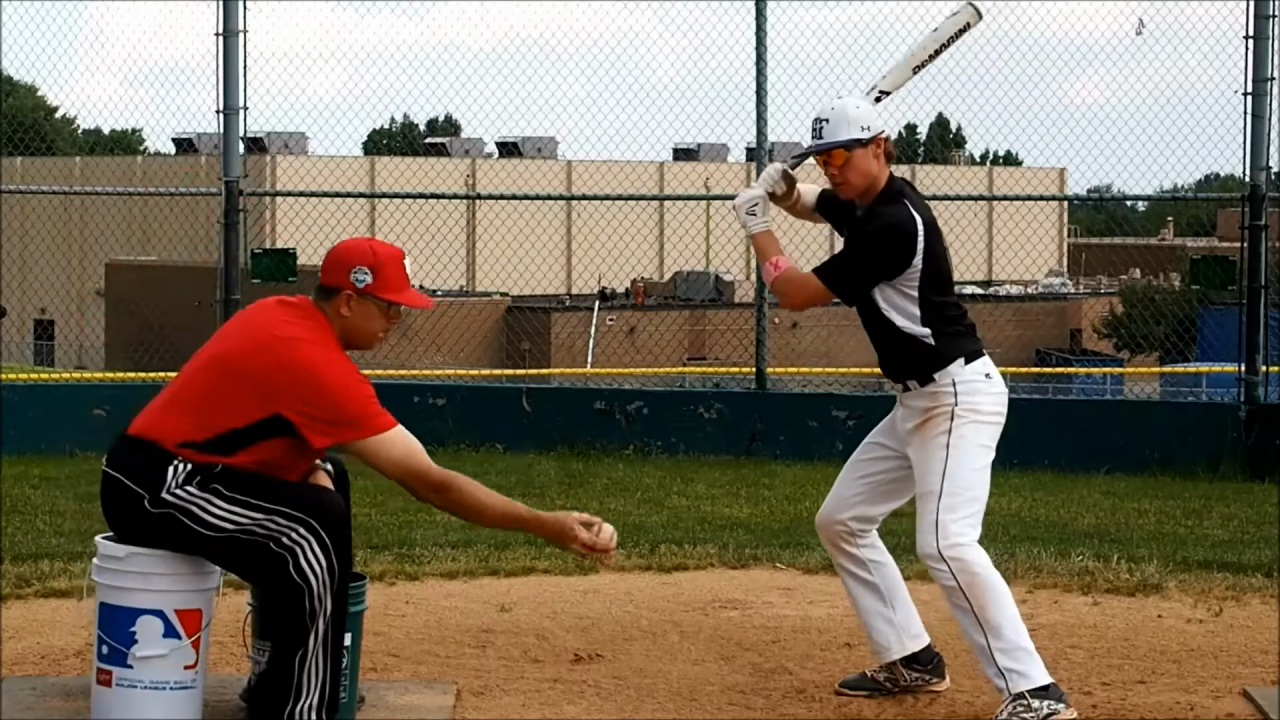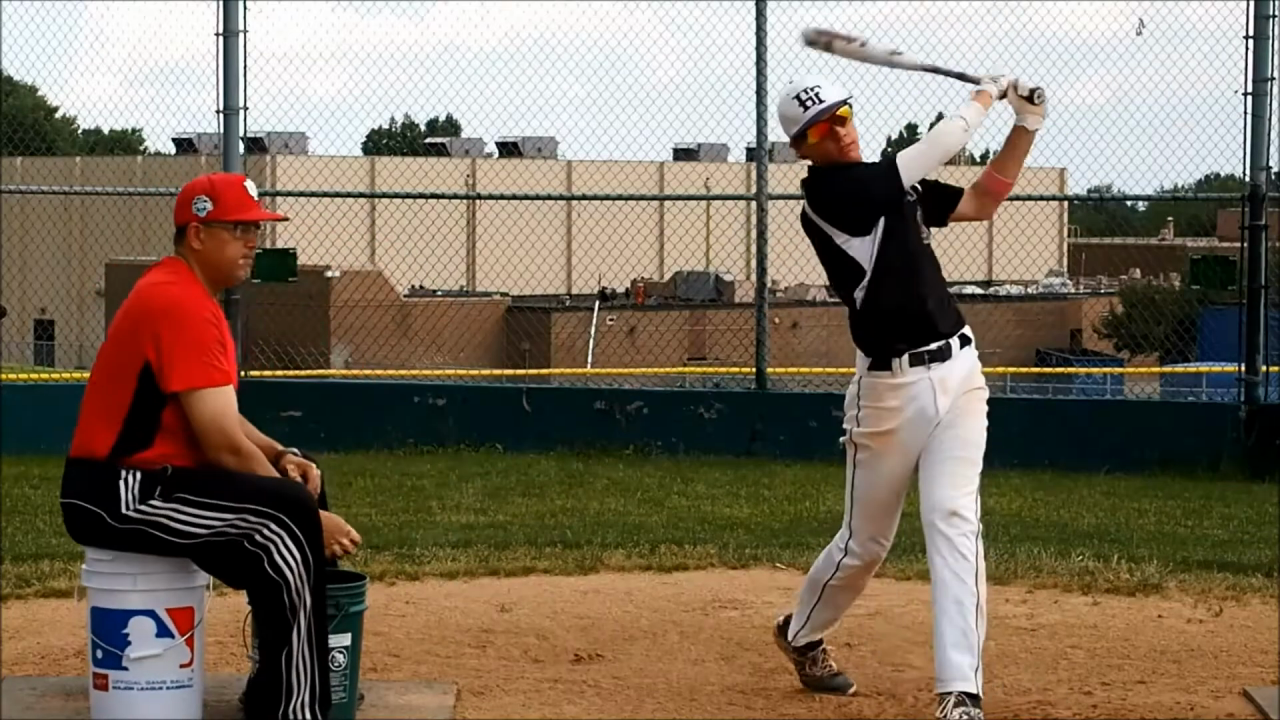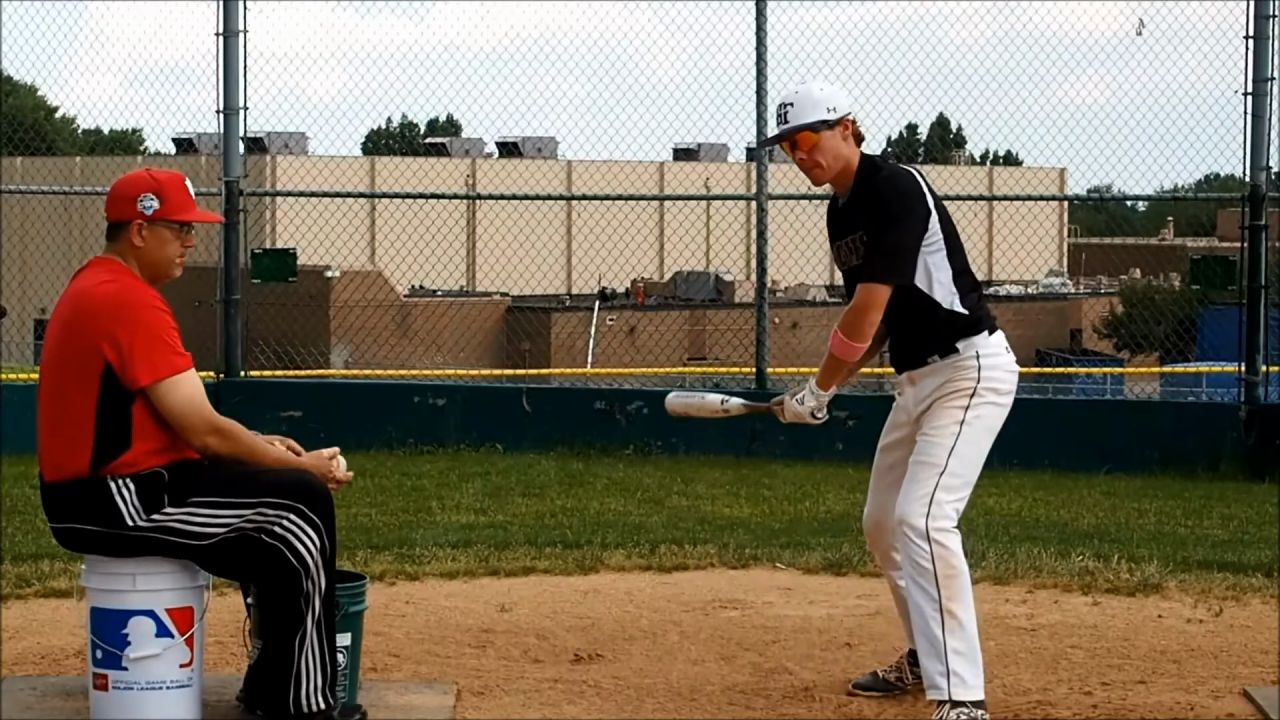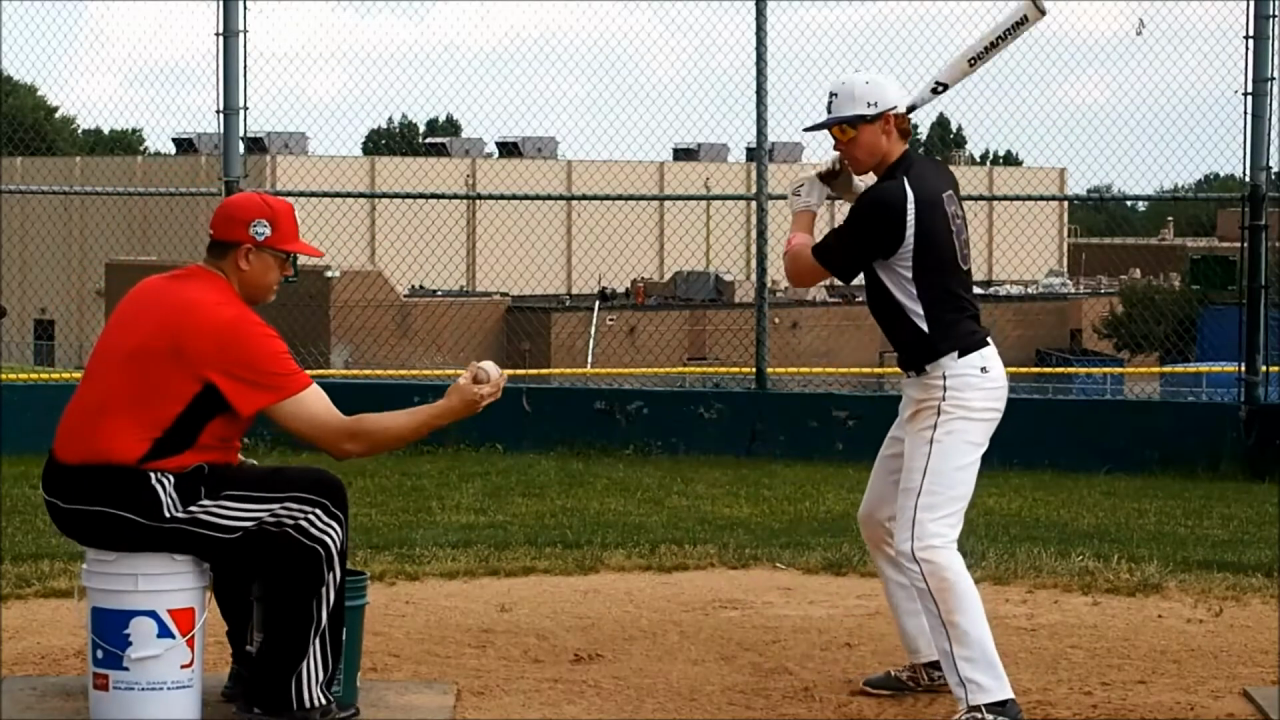
dt=1s
person 1, frame 1
left shoulder: (894, 224)
right shoulder: (867, 203)
left elbow: (795, 294)
right elbow: (811, 204)
left wrist: (757, 227)
right wrist: (782, 189)
left hip: (957, 395)
right hip: (918, 400)
left knee: (945, 543)
right knee: (841, 521)
right ankle: (912, 659)
person 1, frame 2
left shoulder: (894, 175)
right shoulder: (825, 188)
left elbow: (978, 203)
right elbow: (938, 149)
left wrist: (1025, 124)
right wrist: (982, 97)
left hip: (958, 371)
right hip: (890, 384)
left knee: (953, 521)
right knee: (865, 542)
right ankle: (801, 635)
person 1, frame 3
left shoulder: (895, 186)
right shoulder: (840, 211)
left elbow: (869, 310)
left wrist: (819, 388)
right wrist: (825, 390)
left hip: (971, 368)
right hip: (916, 378)
left knee: (921, 520)
right knee: (882, 524)
right ankle: (926, 656)
person 1, frame 4
left shoulder: (889, 201)
right shoulder: (931, 175)
left elbow: (801, 272)
left wrist: (805, 206)
right wrist: (852, 190)
left hip: (954, 383)
right hip: (938, 380)
left knee: (924, 539)
right knee: (880, 520)
right ankle: (931, 661)
person 2, frame 1
left shoulder: (283, 313)
right shoulder: (317, 361)
right elbow: (429, 483)
left wrist: (311, 465)
right wrist: (545, 525)
left hip: (170, 471)
right hip: (155, 488)
left knee: (328, 480)
right knee: (315, 525)
person 2, frame 2
left shoulder: (182, 290)
right shoulder: (182, 304)
left elbow: (216, 417)
right elbow: (227, 448)
left wrist: (281, 456)
right wrist: (313, 517)
left hip: (143, 478)
right hip: (115, 496)
left knee: (298, 487)
right knee: (290, 521)
person 2, frame 3
left shoulder: (95, 287)
right shoulder: (131, 302)
left elbow: (178, 411)
right elbow: (203, 431)
left wrist: (255, 443)
right wrist: (298, 467)
left hip: (94, 491)
right hip: (110, 503)
left knee: (276, 503)
right knee: (302, 503)
person 2, frame 4
left shoulder: (154, 289)
right shoulder: (235, 326)
right elbow: (343, 438)
left wrist: (236, 463)
right wrist: (447, 408)
left hip: (77, 487)
right hip: (124, 499)
left knee: (264, 504)
right knee: (315, 513)
left ankle: (258, 673)
